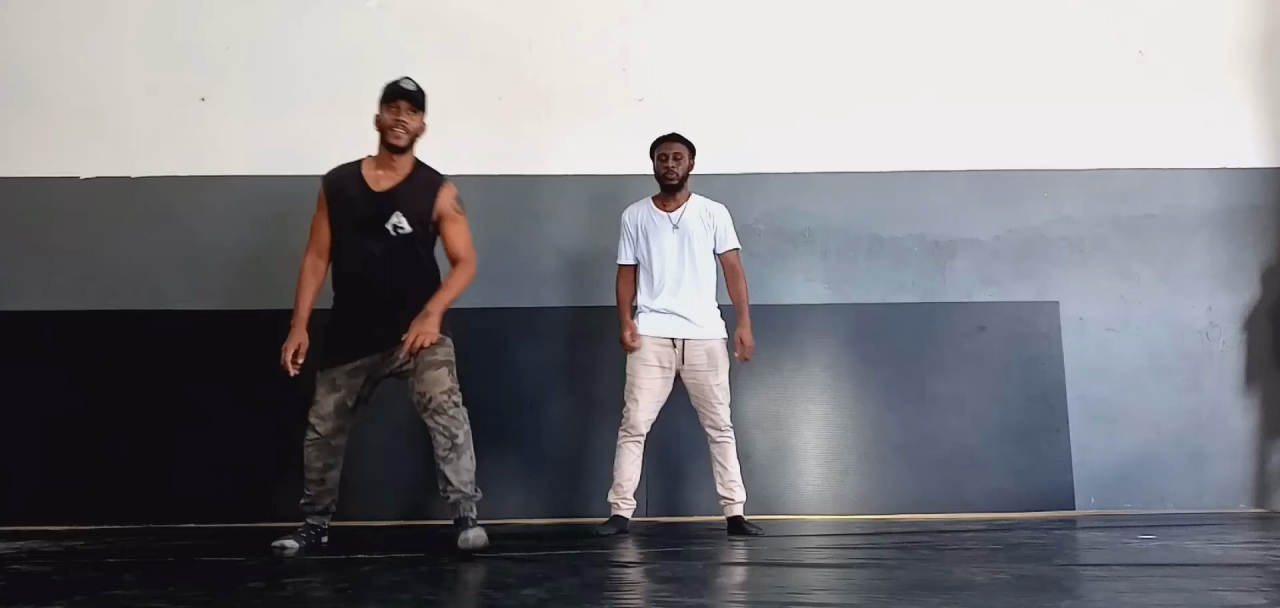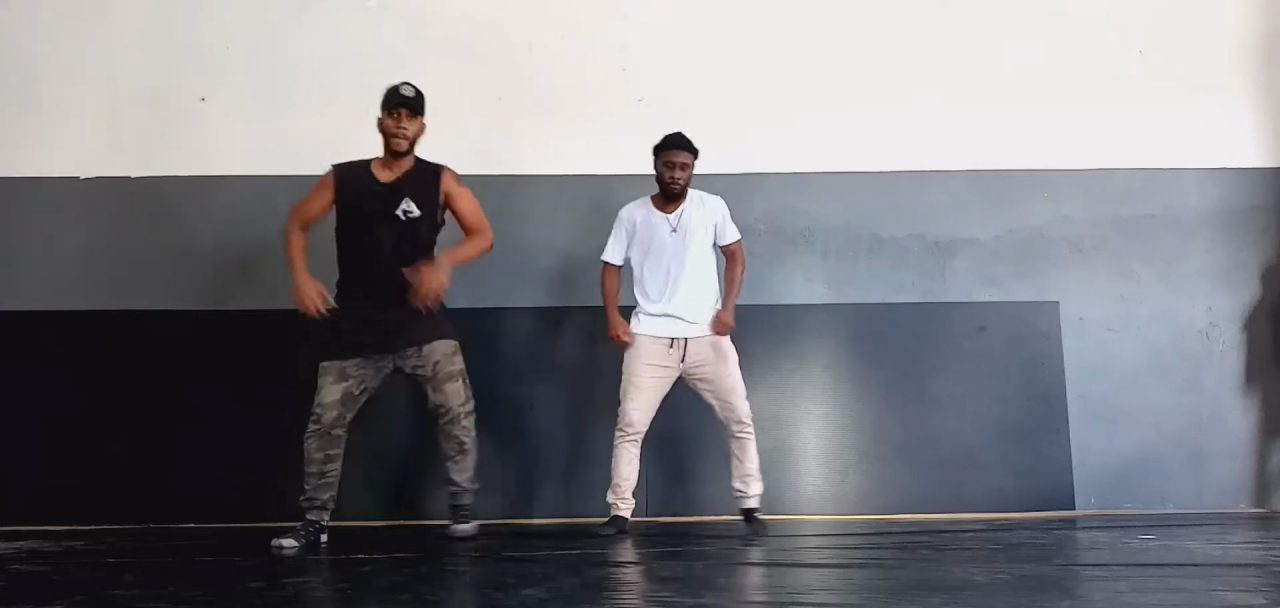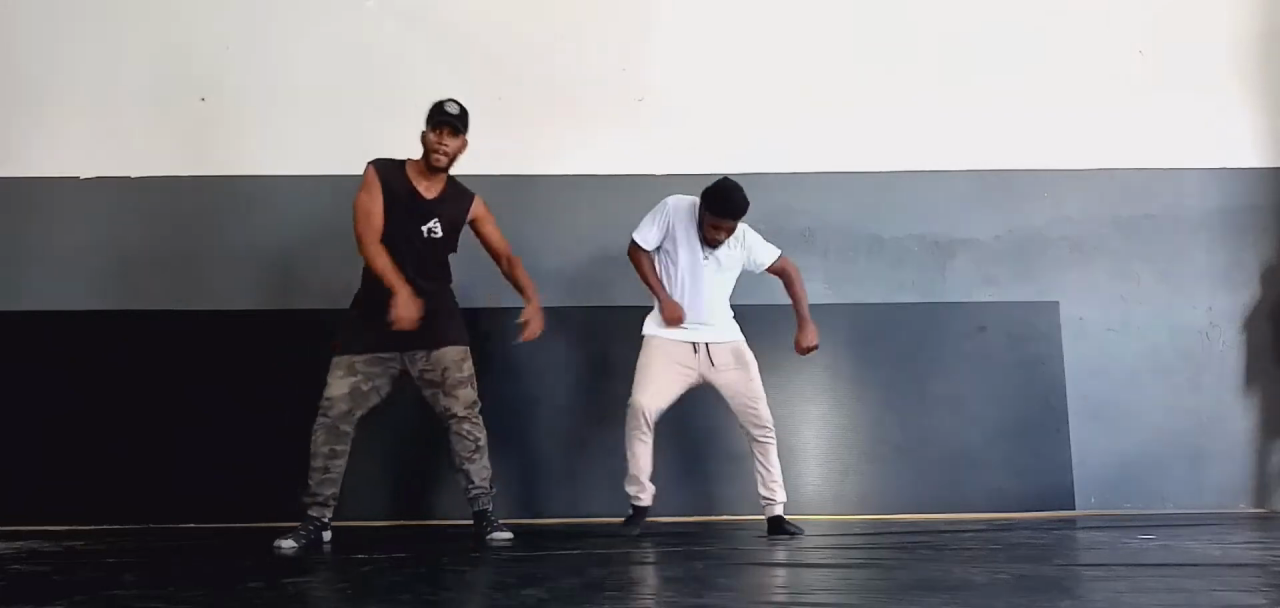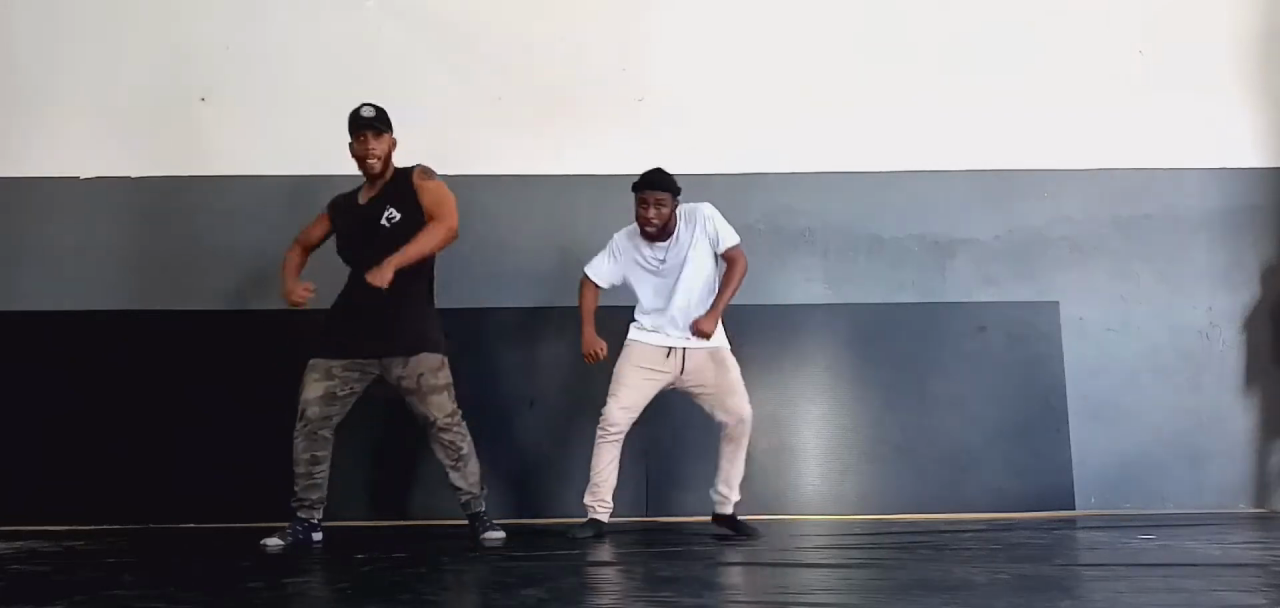
dt=0.5s
person 1, frame 1
left shoulder: (438, 191)
right shoulder: (337, 184)
left elbow: (465, 262)
right elbow: (317, 257)
left wrist: (433, 314)
right wrist: (299, 325)
left hip: (415, 326)
right hip: (350, 332)
left knee: (443, 405)
right knee: (323, 428)
left ankle: (466, 516)
right ankle: (315, 524)
person 1, frame 2
left shoulder: (439, 180)
right shoulder: (344, 178)
left elbow: (483, 235)
right elbow: (297, 223)
left wrist: (444, 264)
right wrist: (301, 276)
left hip: (420, 322)
right hip: (354, 324)
left knee: (456, 408)
right knee: (326, 420)
left ankle: (460, 505)
right ankle: (315, 522)
person 1, frame 3
left shoulder: (466, 202)
right shoulder: (379, 176)
left elbow: (504, 255)
right elbow: (369, 239)
left wrist: (531, 301)
right wrist: (400, 291)
left hip: (438, 326)
right hip: (376, 318)
left knee: (465, 415)
right knee: (334, 415)
left ankle: (484, 513)
right ankle: (316, 520)
person 1, frame 4
left shoulder: (419, 181)
right shoulder: (341, 206)
left elbow: (448, 225)
right elbow: (301, 244)
left wrist: (391, 264)
right wrist: (290, 279)
left hip: (412, 331)
right hip: (349, 333)
left knee: (445, 421)
right knee: (312, 419)
left ankle: (478, 513)
right ankle: (306, 521)
person 2, frame 1
left shoulder: (714, 213)
right shoulder: (635, 215)
left elbow: (733, 268)
right elbow: (627, 272)
left wrist: (744, 322)
right wrist: (626, 322)
left hip: (705, 336)
right hip: (651, 336)
left knee: (719, 425)
right knee: (635, 423)
left ankle: (734, 512)
right ankle: (621, 511)
person 2, frame 2
left shoulder: (711, 207)
right shoulder: (632, 215)
left elbow: (735, 255)
right elbow: (611, 266)
left wrist: (728, 306)
right wrist: (613, 315)
left hip: (705, 336)
right hip: (651, 336)
left knee: (739, 415)
right knee: (630, 422)
left ankle: (749, 505)
right ankle: (620, 512)
person 2, frame 3
left shoulder: (745, 240)
right shoulder: (673, 210)
left elbow: (786, 269)
right elbow: (637, 250)
left wrist: (806, 324)
right wrist: (664, 299)
left hip: (725, 341)
right hip: (671, 337)
left knee: (760, 423)
right knee: (642, 408)
left ankle: (775, 513)
right ankle: (640, 502)
person 2, frame 4
left shoulder: (703, 217)
right shoulder: (623, 242)
left elbow: (737, 261)
right elbow: (590, 282)
left wrist: (714, 314)
right wrist: (588, 333)
left hip: (702, 343)
right hip: (648, 345)
left knee: (738, 417)
right knee: (612, 422)
left ankle: (725, 509)
right ankle: (597, 515)
